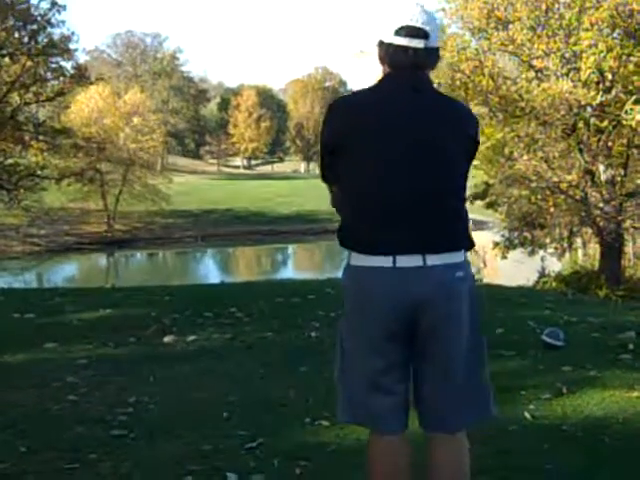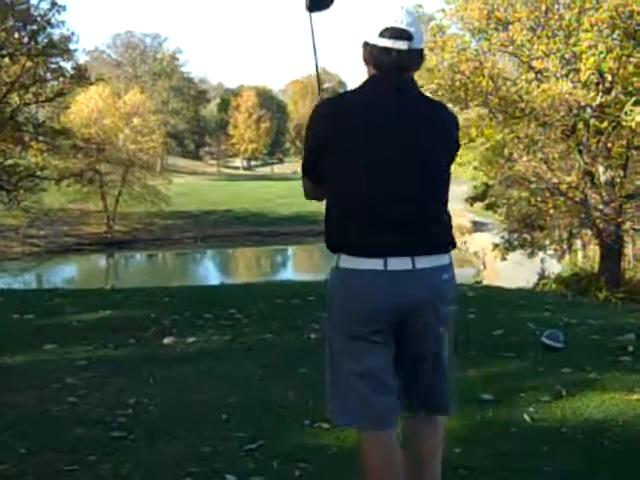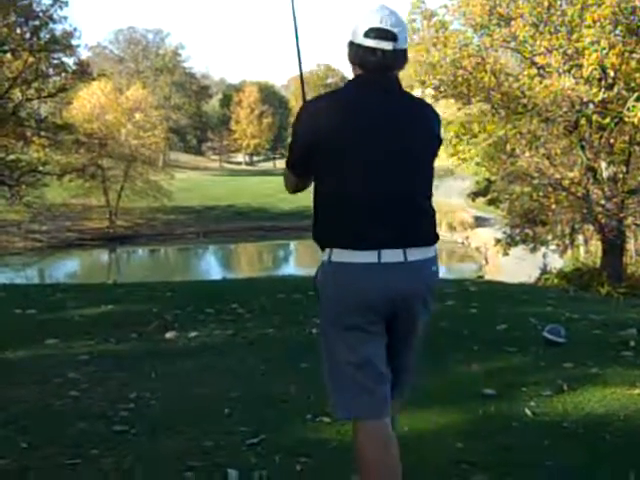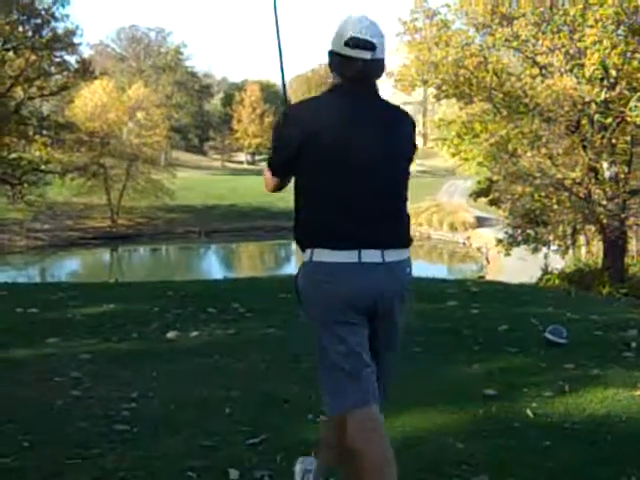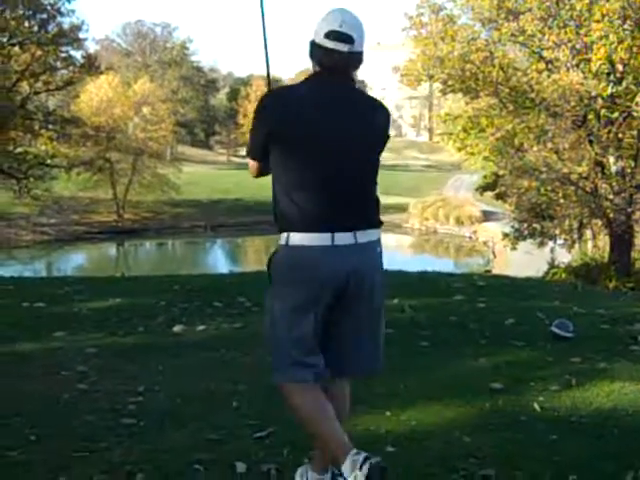
dt=0.2s
person 1, frame 1
left shoulder: (345, 113)
right shoulder: (461, 119)
left hip: (373, 277)
right hip: (445, 276)
left knee: (384, 423)
right knee: (447, 424)
person 1, frame 2
left shoulder: (331, 114)
right shoulder: (443, 120)
left elbow: (312, 190)
left hip: (360, 279)
right hip: (431, 276)
left knee: (376, 420)
right knee: (425, 409)
person 1, frame 3
left shoulder: (321, 112)
right shoulder: (426, 118)
left elbow: (294, 183)
left hip: (350, 271)
right hip: (417, 267)
left knee: (368, 409)
right knee: (388, 394)
person 1, frame 4
left shoulder: (302, 117)
right shoulder: (402, 125)
left elbow: (273, 182)
left hip: (331, 270)
right hip: (392, 268)
left knee: (358, 403)
right knee: (351, 388)
person 1, frame 5
left shoulder: (280, 104)
right shoulder: (376, 114)
left elbow: (256, 168)
left hip: (304, 252)
right hip: (364, 251)
left knee: (296, 375)
right knee: (336, 372)
